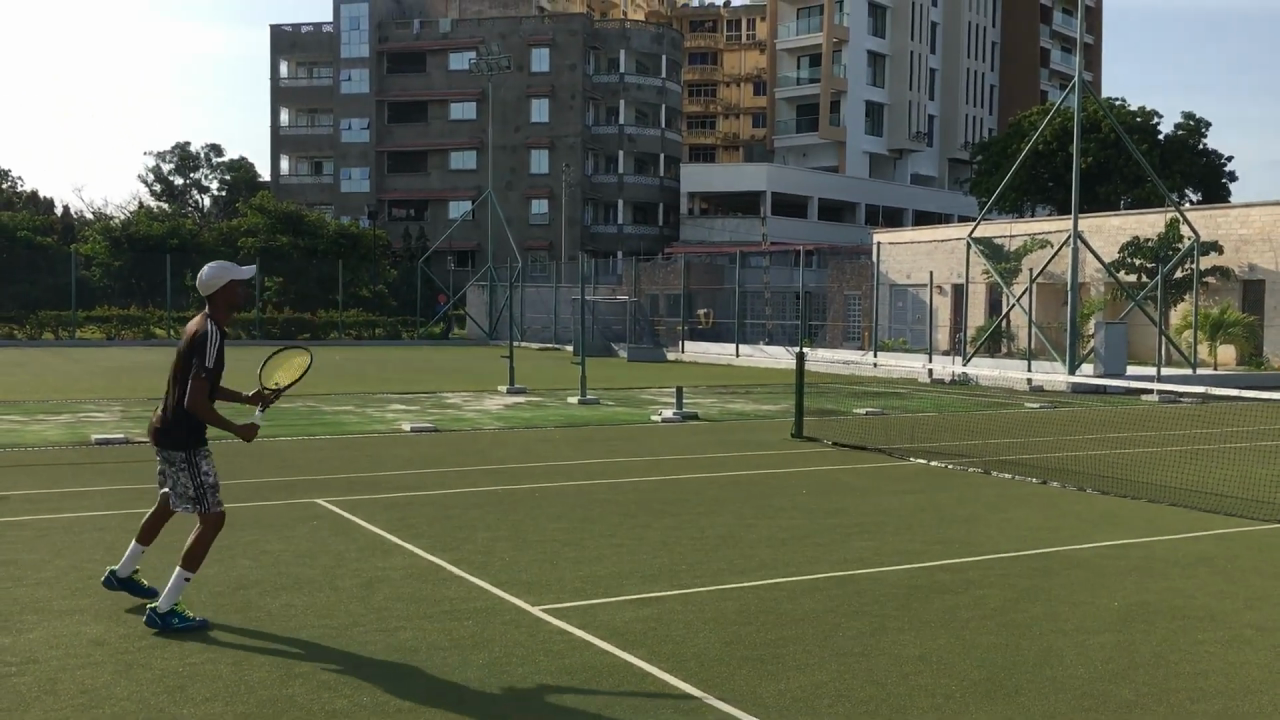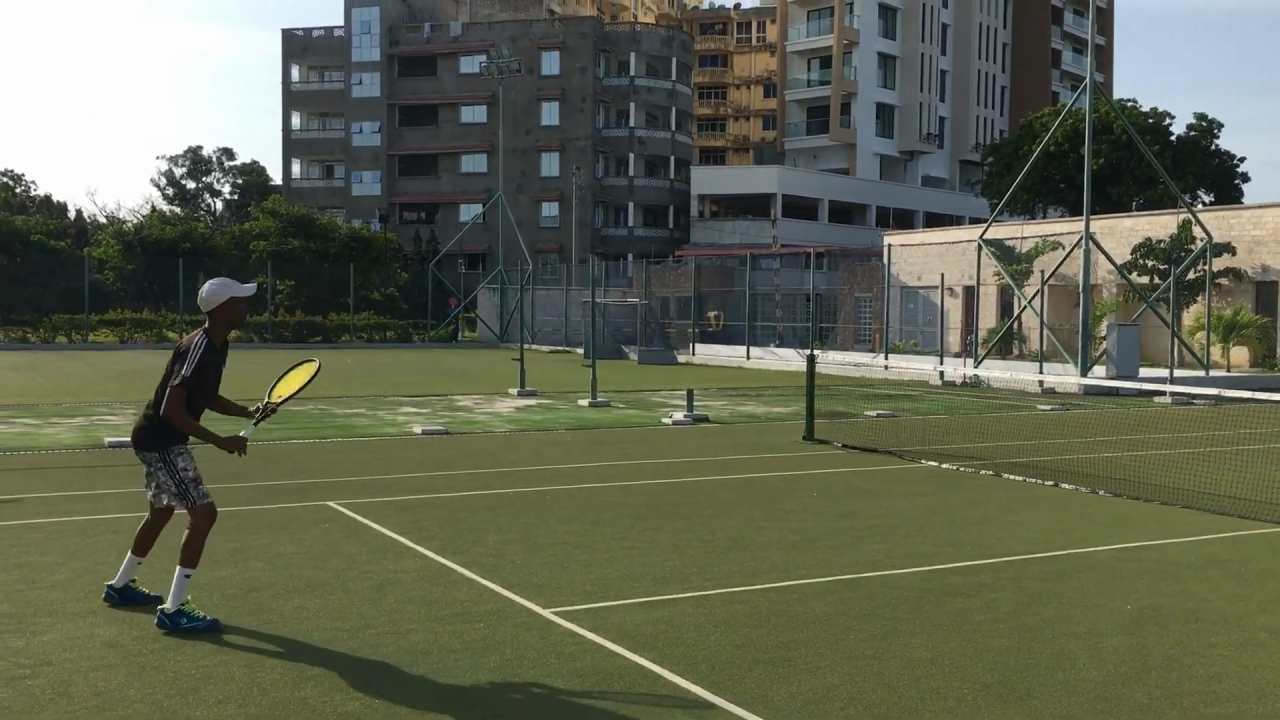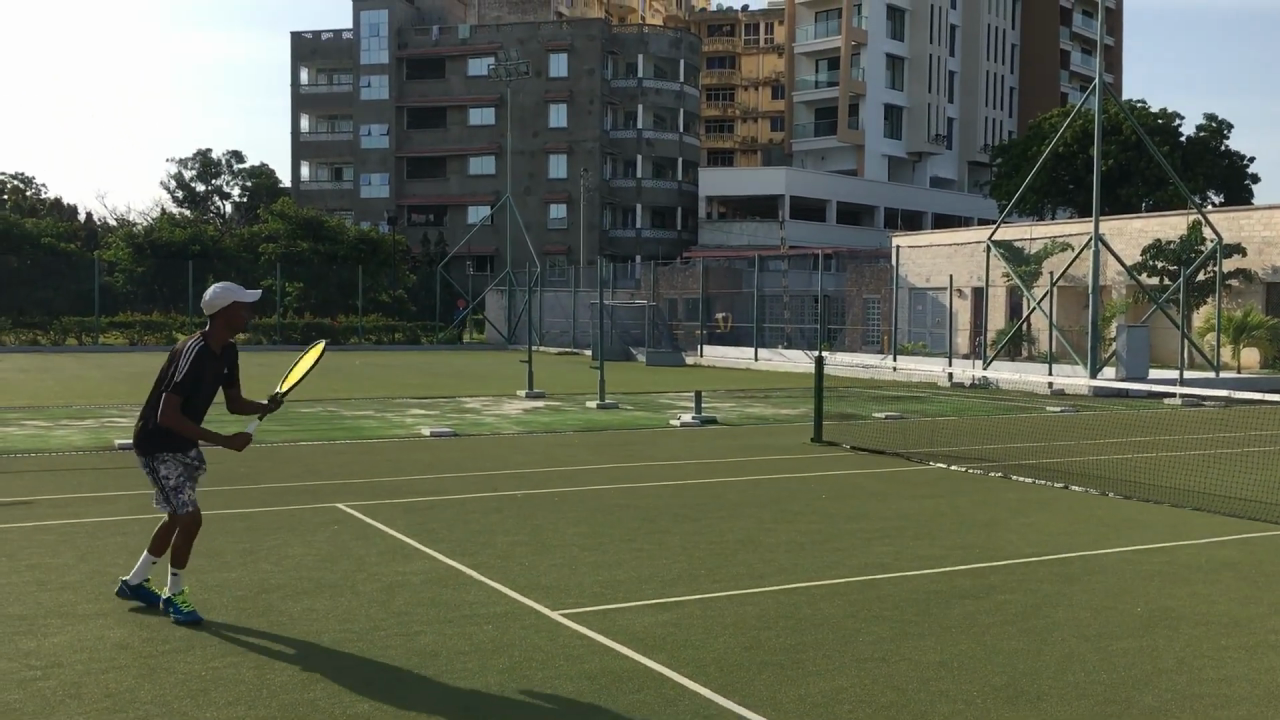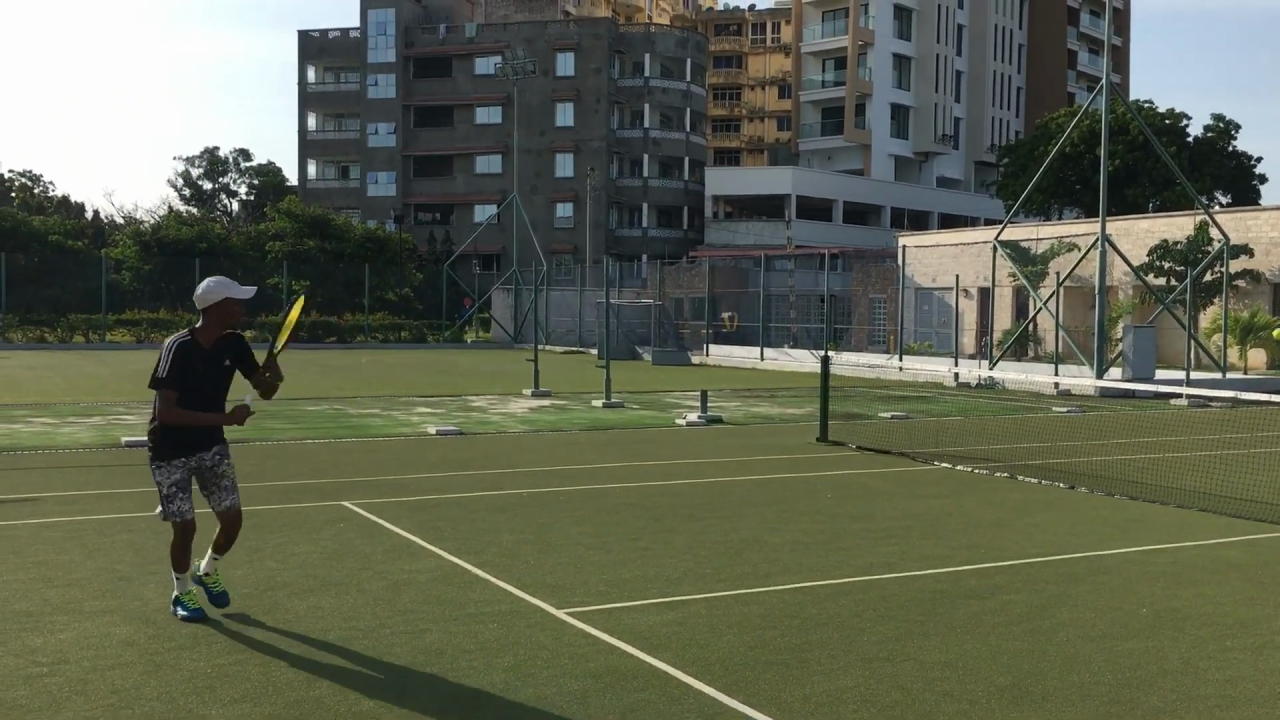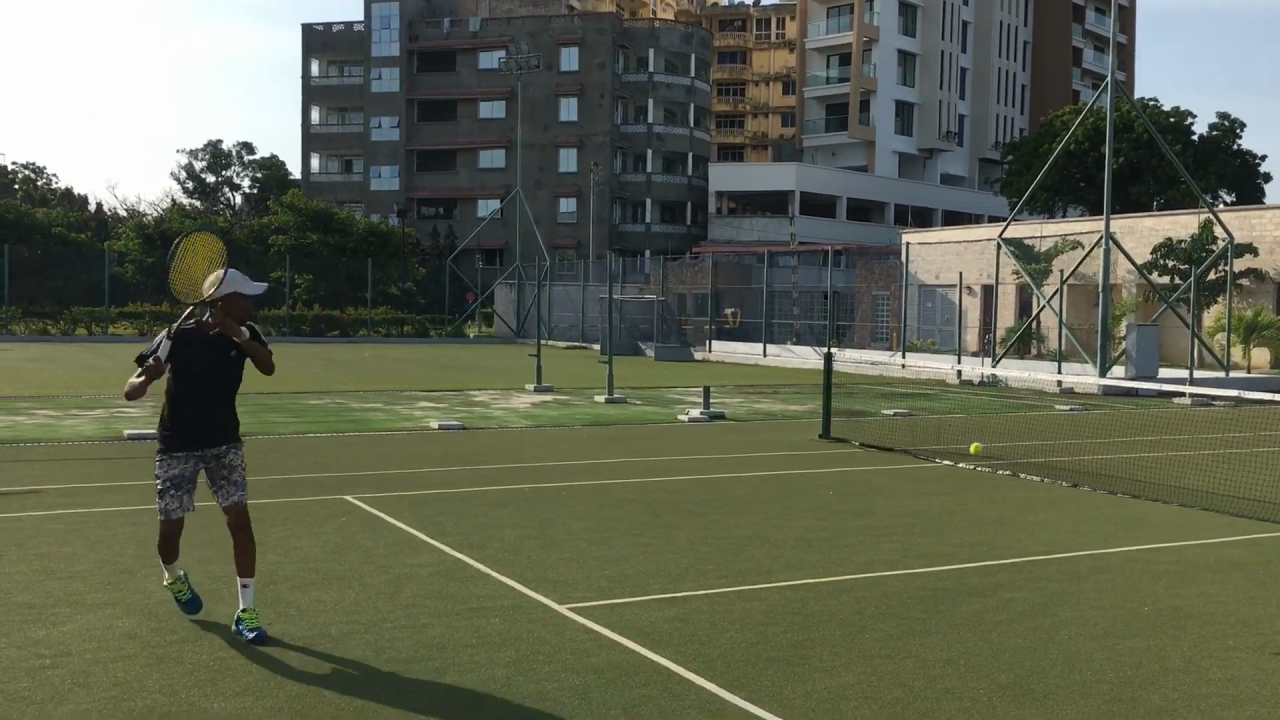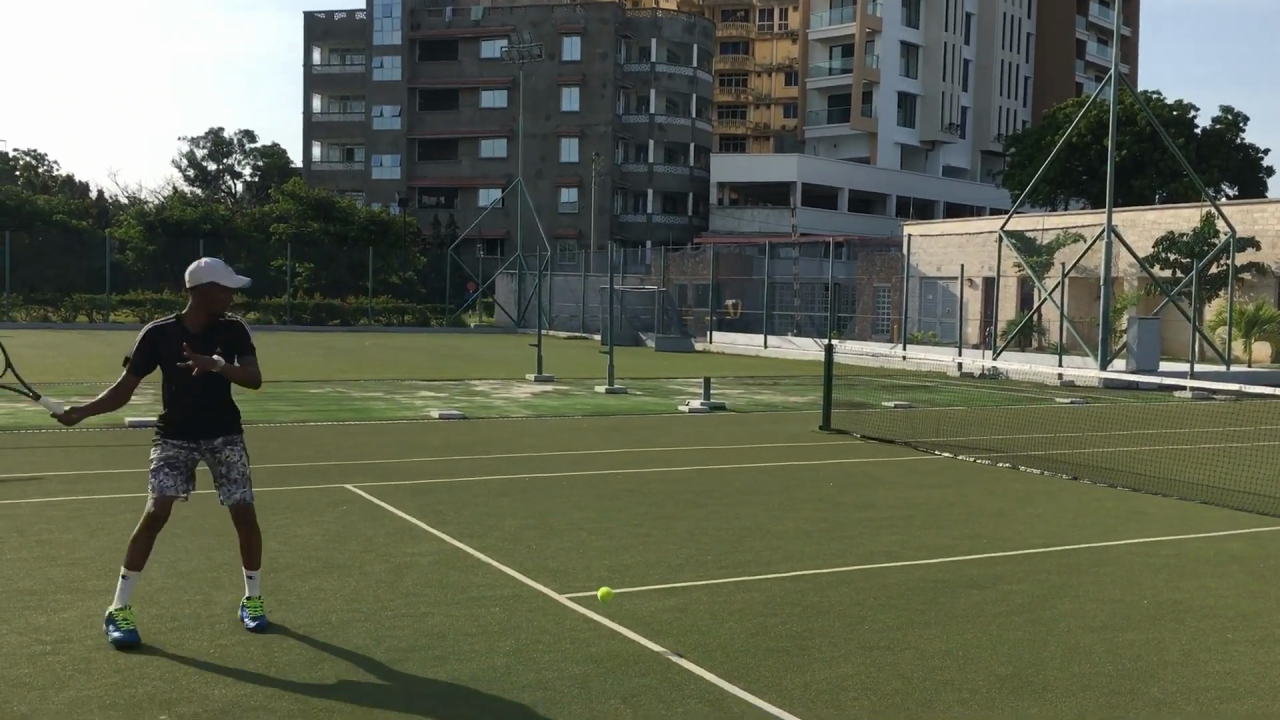
dt=0.2s
person 1, frame 1
left shoulder: (200, 326)
right shoulder: (210, 335)
right elbow: (195, 402)
left wrist: (244, 397)
right wrist: (237, 429)
left hip: (167, 432)
right hip: (183, 439)
left knee: (169, 504)
right knee: (212, 518)
left ankle: (122, 572)
right ankle: (164, 609)
person 1, frame 2
left shoulder: (217, 345)
right shoulder: (198, 348)
left elbow: (209, 399)
right elbow: (170, 410)
left wrist: (249, 412)
right wrist: (220, 441)
left hip: (160, 440)
right hip: (159, 440)
left knee: (161, 511)
right knee: (203, 515)
left ankle: (121, 585)
right ankle: (174, 608)
person 1, frame 3
left shoulder: (227, 351)
right shoulder: (192, 352)
left elbow: (234, 403)
right elbow: (168, 416)
left wrist: (266, 406)
right wrist: (224, 440)
left hip: (182, 445)
right hip: (158, 446)
left knee: (181, 517)
right knee: (190, 520)
left ankle: (135, 582)
right ankle: (174, 595)
person 1, frame 4
left shoulder: (234, 344)
right shoulder: (176, 348)
left elbow: (264, 391)
right elbow: (165, 412)
left wrist: (271, 376)
right wrist: (222, 418)
left hip: (211, 445)
right hip: (171, 450)
left knee: (232, 519)
right knee: (185, 527)
left ankle: (207, 571)
right ankle: (182, 593)
person 1, frame 5
left shoulder: (245, 332)
right shoulder: (177, 338)
left elbow: (269, 367)
right elbow: (131, 391)
left wrist: (239, 335)
right wrist: (147, 377)
left hip: (224, 442)
right hip: (177, 445)
left knee: (239, 519)
right knee: (170, 529)
left ankle: (246, 612)
right ankle: (175, 578)
person 1, frame 6
left shoulder: (233, 329)
right shoulder: (158, 333)
left elbow: (254, 379)
right elbow: (123, 390)
left wrist: (217, 366)
right wrist: (83, 411)
left hip: (225, 435)
right hip: (174, 436)
left knee: (245, 515)
right knee: (156, 514)
left ankle: (252, 599)
right ankle: (119, 611)
